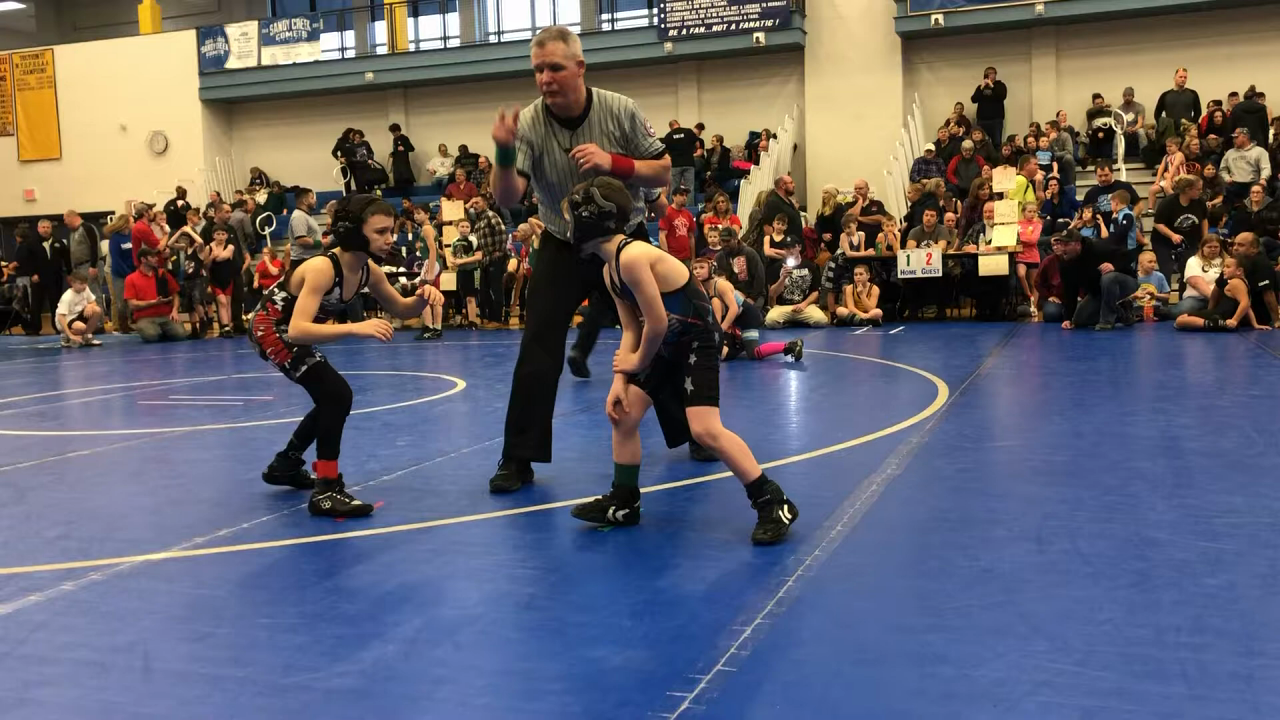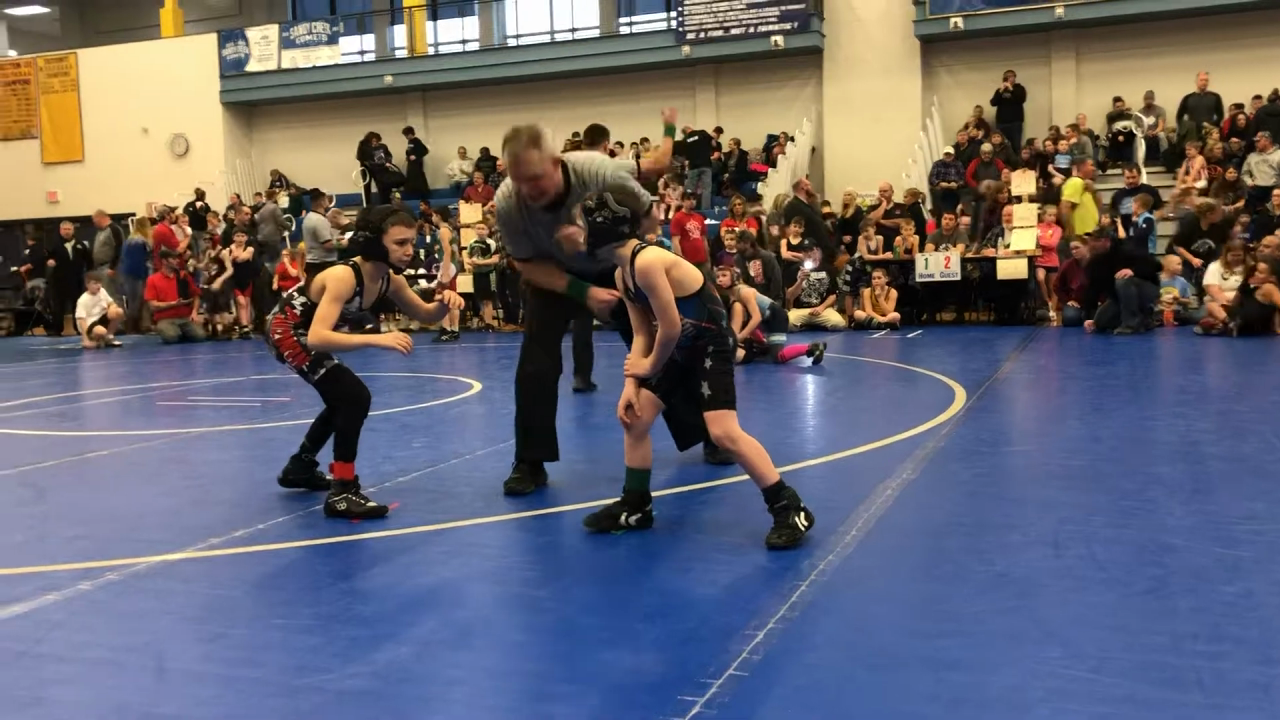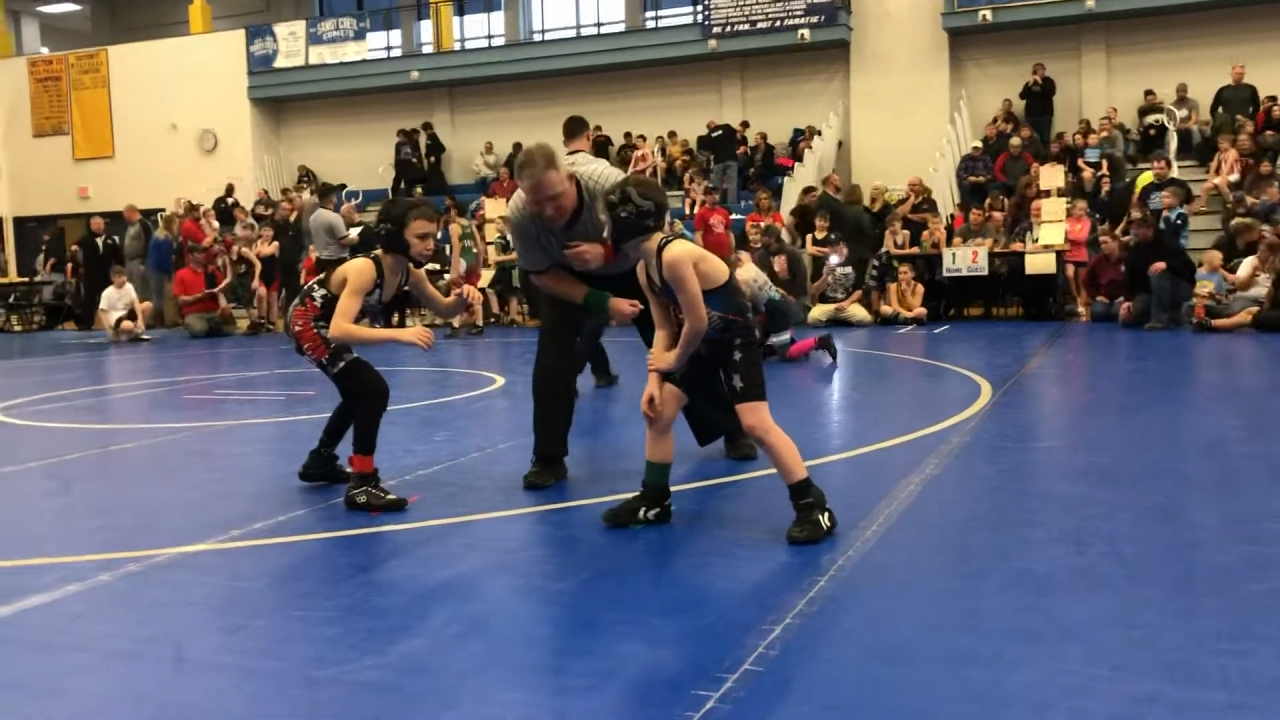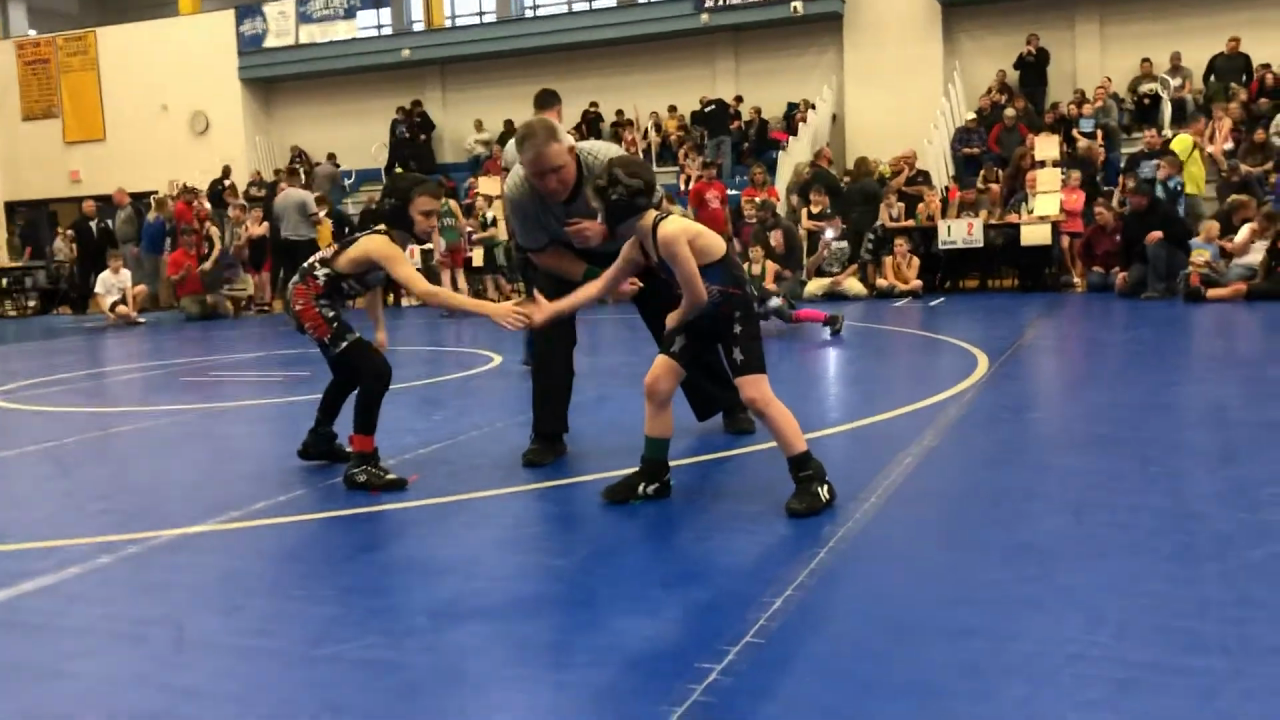
dt=0.5s
person 1, frame 1
left shoulder: (620, 110)
right shoulder: (527, 124)
left elbow: (663, 172)
right elbow: (507, 199)
left wrist: (614, 162)
right wrist: (505, 157)
right hip: (563, 248)
right knee: (539, 348)
right ankle: (517, 459)
person 1, frame 2
left shoulder: (601, 173)
right shoulder: (506, 202)
right elbow: (526, 264)
right wrist: (584, 291)
right hip: (559, 275)
right knee: (535, 357)
left ankle: (706, 435)
right ankle: (529, 463)
person 1, frame 3
left shoulder: (609, 184)
right shoulder: (519, 215)
right elbow: (542, 275)
left wrist: (607, 253)
right wrist: (602, 303)
left hip: (635, 268)
right hip: (567, 274)
right knee: (553, 355)
left ankle: (731, 430)
right ankle: (548, 458)
person 1, frame 4
left shoulder: (609, 161)
right shoulder: (516, 191)
right elbow: (541, 253)
left wrist: (607, 230)
right wrist: (601, 280)
right hip: (563, 252)
right knee: (549, 333)
left ankle: (730, 404)
right ankle: (547, 436)
person 2, frame 1
left shoulder: (632, 257)
right shoulder: (610, 269)
left elbow: (657, 323)
right elbow: (631, 329)
left wrist: (638, 363)
right wrist: (619, 381)
left hip: (697, 340)
right hip: (666, 345)
left knee: (705, 429)
right knee: (623, 413)
left ankle: (772, 503)
right ankle: (623, 502)
person 2, frame 2
left shoulder: (647, 262)
right shoulder: (622, 274)
left elbow: (670, 328)
right elbow: (642, 333)
left wrist: (650, 366)
right wrist: (630, 384)
left hip: (711, 344)
right hip: (679, 349)
left knee: (724, 432)
right knee: (635, 417)
left ankle: (789, 508)
right ankle: (635, 506)
person 2, frame 3
left shoulder: (674, 255)
right shoulder: (645, 268)
left elbow: (697, 323)
right elbow: (664, 328)
left wrist: (674, 361)
right wrist: (654, 380)
left hip: (735, 337)
right hip: (701, 342)
left knee: (756, 423)
right knee: (658, 411)
left ankle: (812, 506)
right ankle: (653, 501)
person 2, frame 4
left shoulder: (668, 232)
right shoulder: (637, 245)
left elbow: (696, 297)
right elbow: (601, 285)
left wrist: (676, 320)
right wrist: (552, 310)
left hip: (734, 310)
right hip: (699, 316)
left knee: (756, 396)
right knee: (656, 385)
left ankle: (811, 478)
right ankle: (653, 476)
person 3, frame 1
left shoulder: (369, 270)
right shoulder: (322, 268)
left elbow: (401, 309)
right elbow: (298, 330)
left wrist: (422, 297)
right wrist: (356, 328)
left hip: (290, 332)
right hip: (271, 328)
left knee: (332, 399)
right knee: (337, 395)
left ankle: (286, 465)
right ankle: (326, 491)
person 3, frame 2
left shoulder: (390, 280)
right shoulder: (344, 277)
left elbow: (425, 315)
right elbow: (318, 338)
left wrist: (444, 302)
right wrist: (377, 339)
left hip: (308, 333)
right hip: (289, 331)
left knee: (343, 402)
right knee: (354, 397)
left ankle: (299, 467)
right ankle: (342, 492)
person 3, frame 3
left shoulder: (410, 272)
right shoulder: (364, 269)
left elbow: (442, 309)
right elbow: (340, 330)
left wrist: (462, 297)
right wrist: (401, 334)
left hip: (326, 323)
right hip: (308, 322)
left knee: (359, 395)
right knee: (373, 390)
left ankle: (320, 461)
right ankle: (362, 485)
person 3, frame 4
left shoulder: (391, 240)
right shoulder: (382, 246)
right elbow: (425, 292)
left wrist: (379, 328)
right wrist: (491, 309)
left hip: (322, 299)
right hip: (308, 298)
left knee: (350, 372)
right knee: (376, 370)
left ankle: (318, 440)
right ankle: (362, 465)
